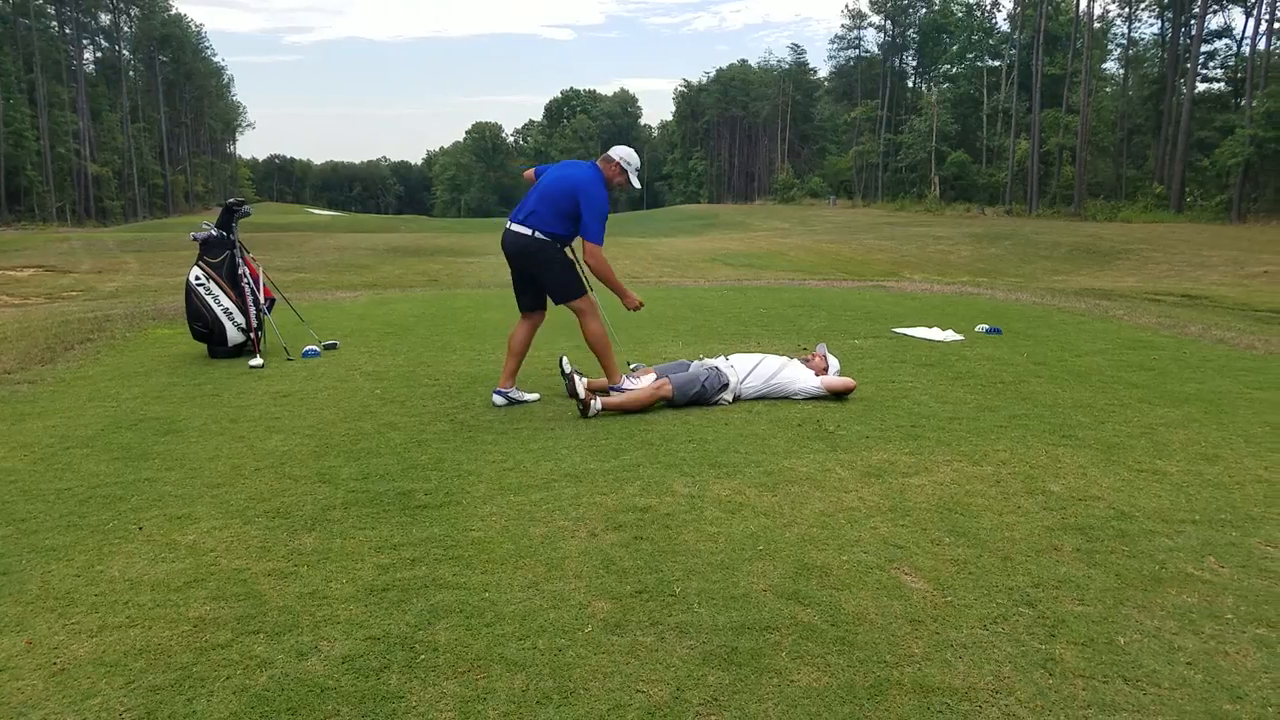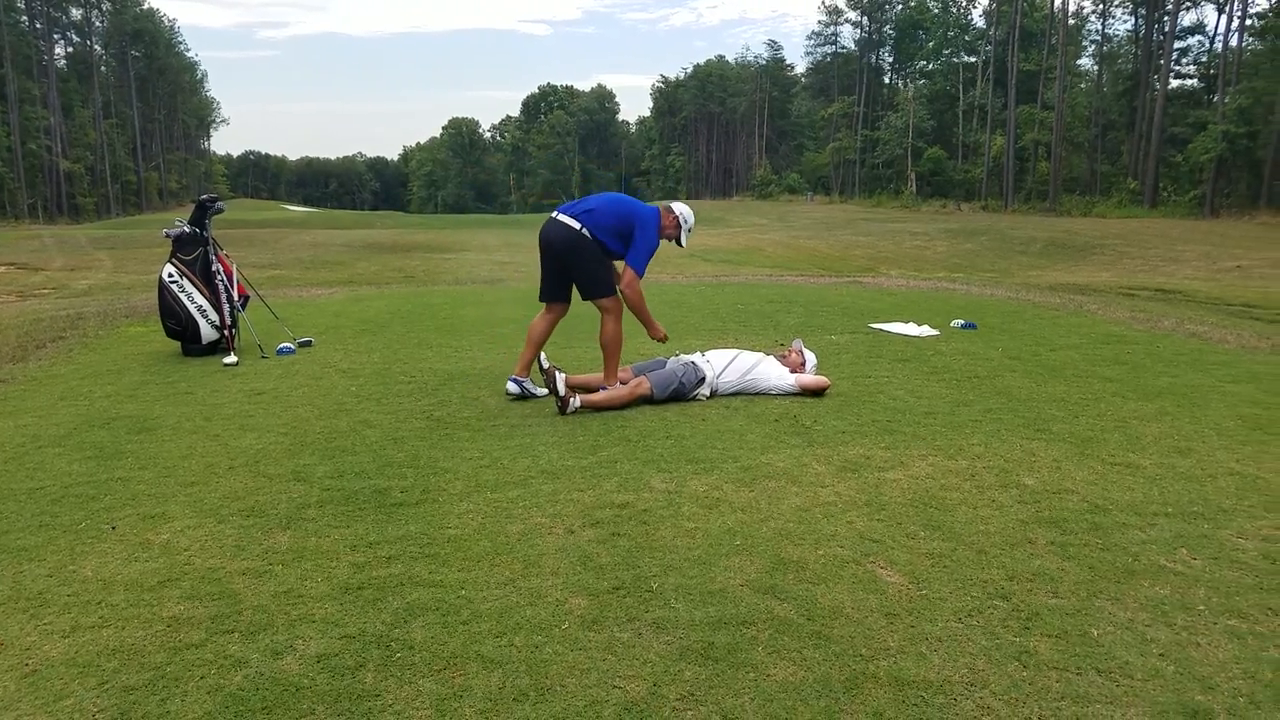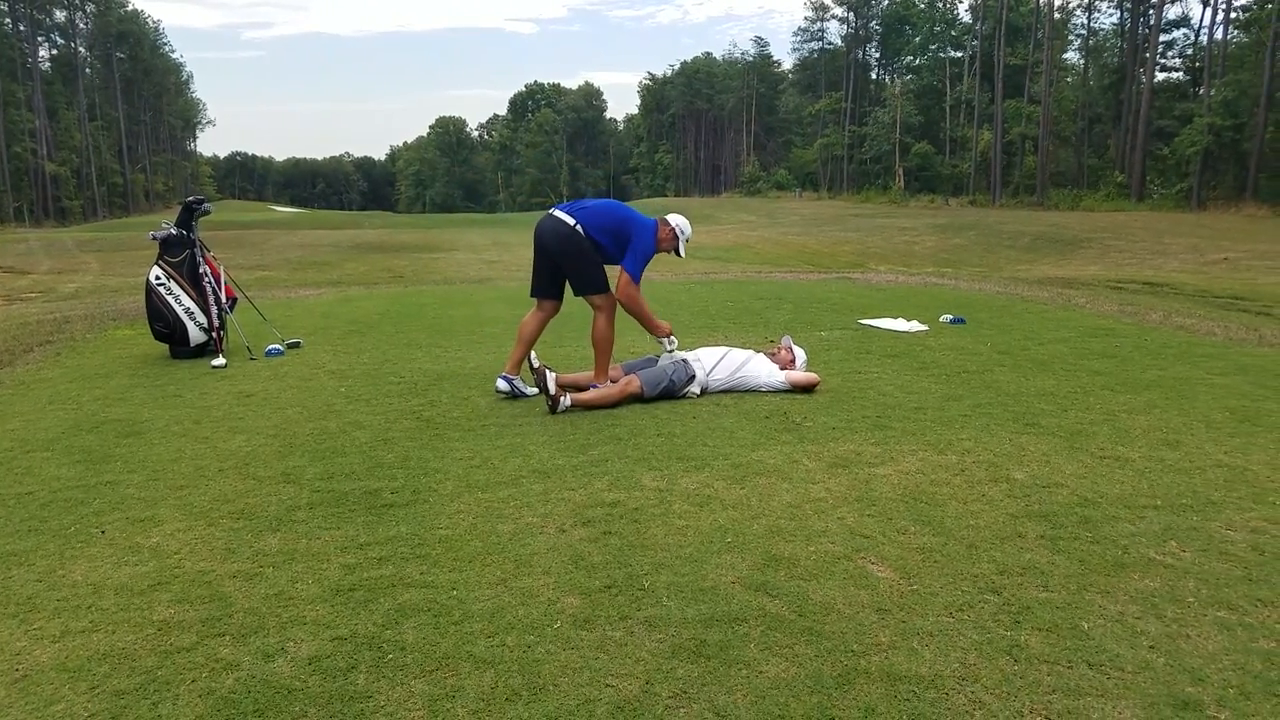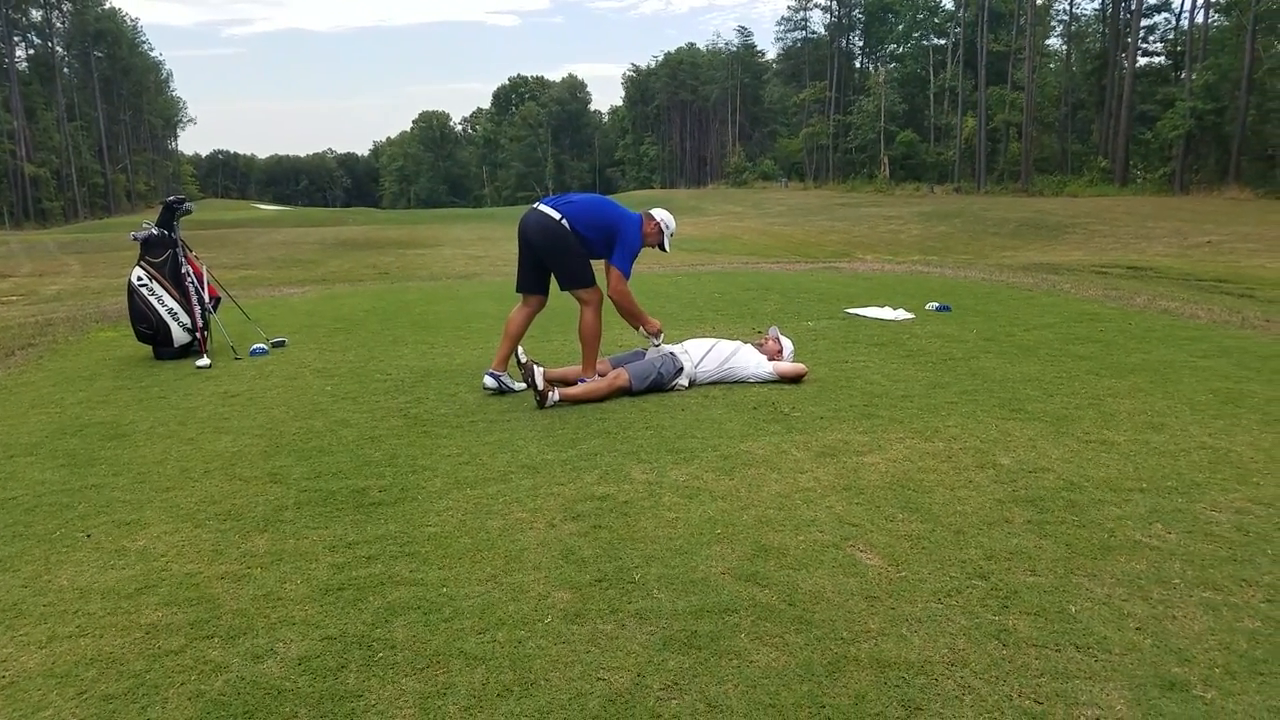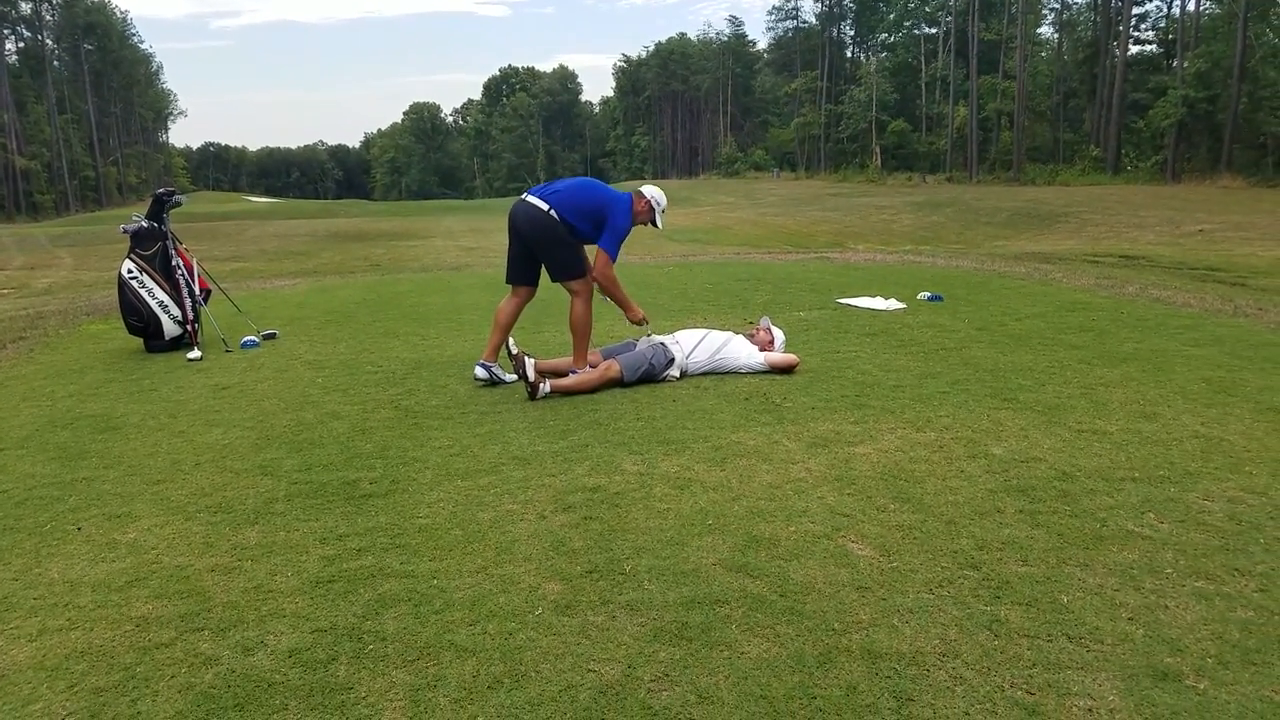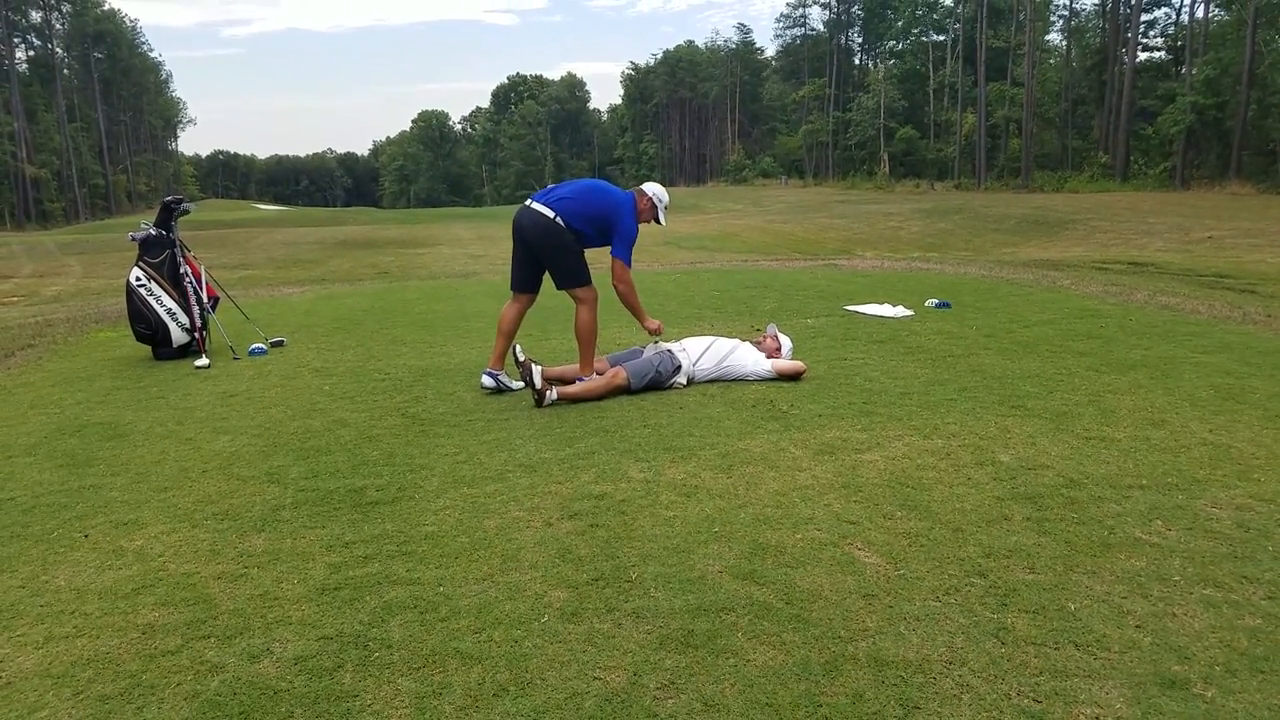
dt=0.7s
person 1, frame 1
left shoulder: (805, 380)
right shoulder: (791, 364)
left elbow: (849, 384)
left wrist: (831, 392)
left hip: (723, 382)
right hip: (716, 364)
left knee: (659, 388)
right knee: (646, 374)
left ankle: (595, 403)
right ankle: (584, 383)
person 1, frame 2
left shoulder: (780, 377)
right shoulder: (766, 360)
left elbow: (823, 382)
left wrist: (807, 383)
left hip: (701, 377)
right hip: (694, 361)
left knee: (637, 387)
right knee: (624, 374)
left ankle: (574, 401)
right ankle: (562, 379)
person 1, frame 3
left shoulder: (770, 374)
right shoulder: (756, 358)
left elbow: (813, 379)
left wrist: (798, 384)
left hip: (692, 374)
right hip: (685, 358)
left knee: (629, 385)
right knee: (615, 372)
left ankle: (565, 399)
right ankle: (554, 379)
person 1, frame 4
left shoulder: (758, 365)
right shoulder: (743, 349)
left elbow: (800, 369)
left wrist: (785, 374)
left hip: (679, 366)
right hip: (672, 351)
left knee: (617, 379)
right knee: (602, 366)
left ankle: (553, 394)
right ankle: (541, 373)
person 1, frame 5
left shoulder: (749, 355)
right shoulder: (735, 339)
left elbow: (792, 360)
left wrist: (776, 357)
left hip: (671, 357)
right hip: (663, 341)
left knee: (608, 370)
right knee: (593, 358)
left ankle: (544, 386)
right ankle: (532, 365)
person 1, frame 6
left shoulder: (756, 363)
right shoulder: (742, 347)
left elbow: (799, 367)
left wrist: (784, 371)
left hip: (677, 365)
right hip: (669, 349)
left knee: (615, 378)
right knee: (599, 365)
left ankle: (550, 394)
right ankle: (539, 372)
person 2, frame 1
left shoulder: (570, 165)
right shoulder: (596, 193)
left elbow: (529, 175)
right elbow: (592, 258)
right wrist: (624, 294)
left hip: (513, 239)
right hip: (537, 244)
left knee: (531, 316)
right knee: (586, 310)
left ankle: (505, 388)
right ankle: (616, 381)
person 2, frame 2
left shoulder: (637, 213)
right shoulder: (649, 228)
right elbow: (628, 287)
right wrist: (651, 326)
left hip: (552, 228)
right hip: (574, 236)
left knee: (554, 310)
right knee: (611, 309)
left ankle: (519, 378)
right ankle: (610, 386)
person 2, frame 3
left shoulder: (638, 226)
right shoulder: (645, 236)
left elbow: (633, 291)
right elbow: (624, 294)
left wrist: (656, 329)
right wrist: (654, 325)
left hip: (548, 226)
right hip: (567, 233)
left knee: (545, 308)
right knee: (604, 306)
left ankle: (510, 376)
right ankle: (600, 384)
person 2, frame 4
left shoulder: (618, 222)
right shoulder: (631, 231)
left elbow: (616, 288)
right elbow: (616, 291)
left wrist: (640, 326)
right wrist: (646, 321)
left hip: (532, 220)
right hip: (553, 227)
left knee: (531, 303)
right knee: (591, 300)
left ankle: (496, 372)
right ankle: (587, 378)
person 2, frame 5
left shoulder: (609, 200)
right shoulder: (621, 212)
right elbow: (601, 273)
right wrist: (629, 308)
left hip: (521, 210)
right hip: (542, 218)
left knee: (520, 294)
right knee: (581, 291)
left ankle: (488, 363)
right ankle: (579, 370)
person 2, frame 6
left shoulder: (609, 194)
right shoulder: (625, 215)
left elbow: (553, 189)
right elbow: (620, 281)
right wrist: (645, 319)
left hip: (525, 216)
right hip: (548, 226)
left knee: (521, 300)
right knee: (586, 298)
left ankle: (494, 372)
right ankle: (585, 377)
